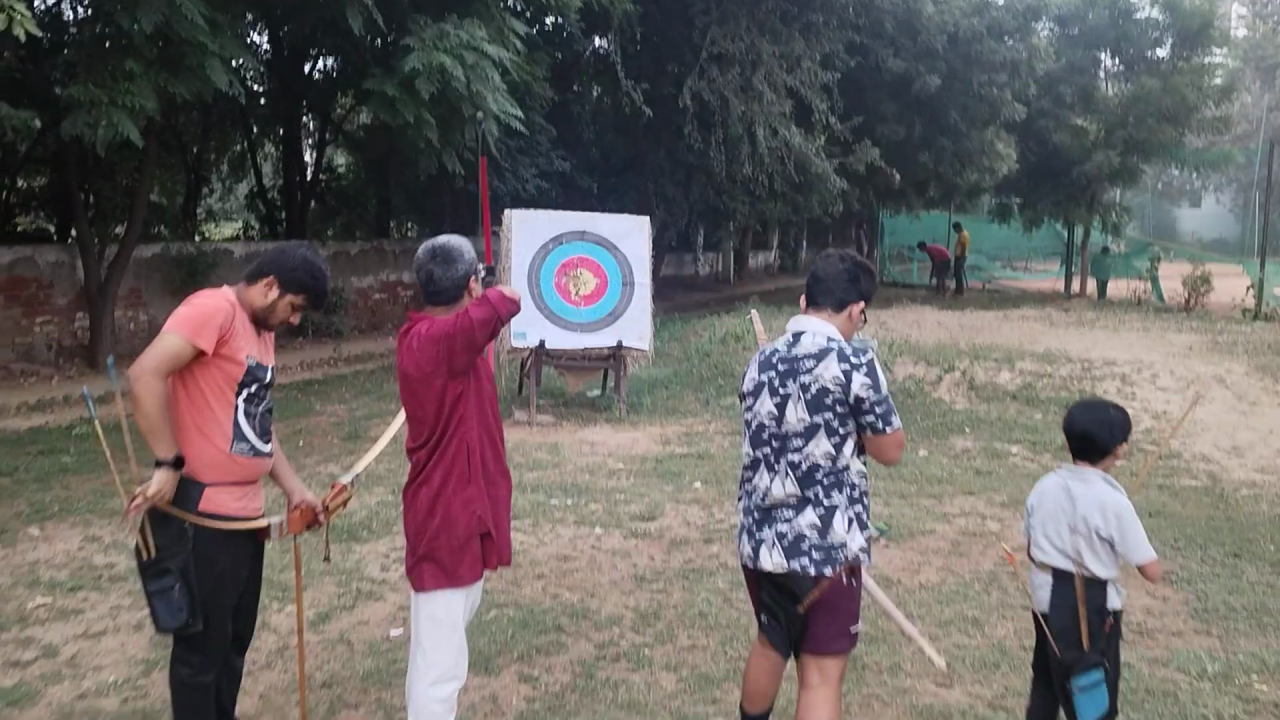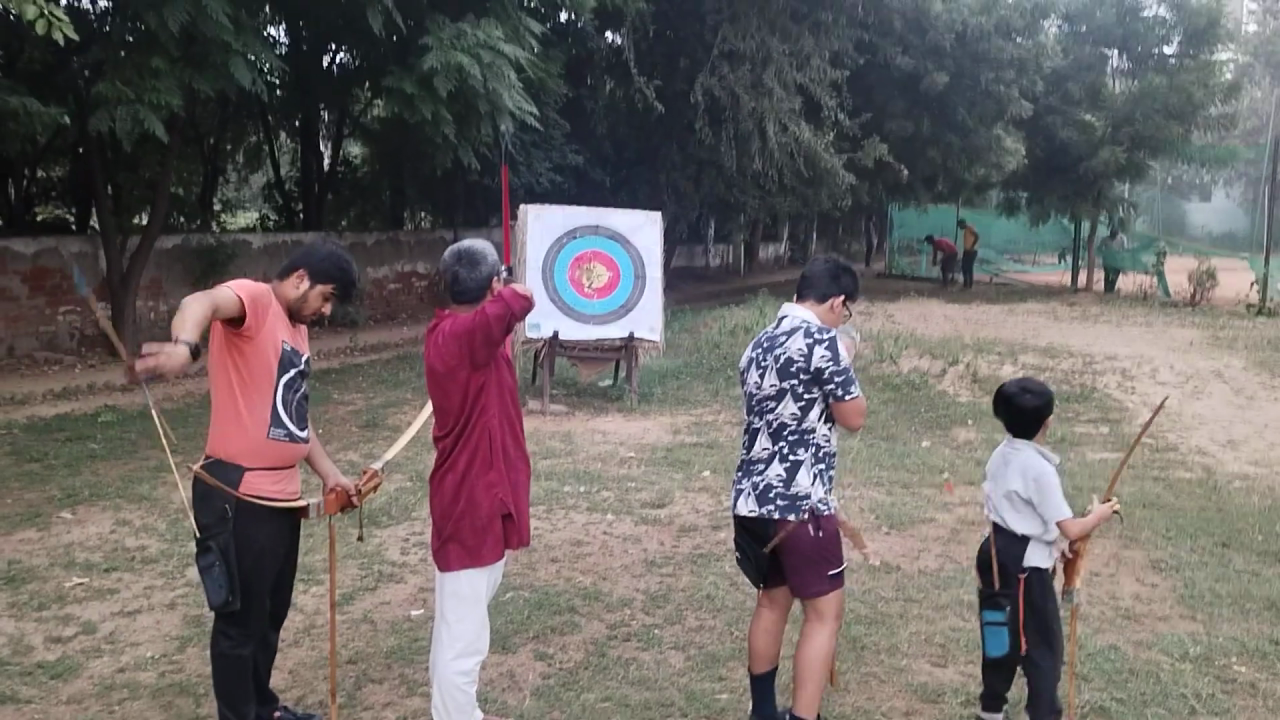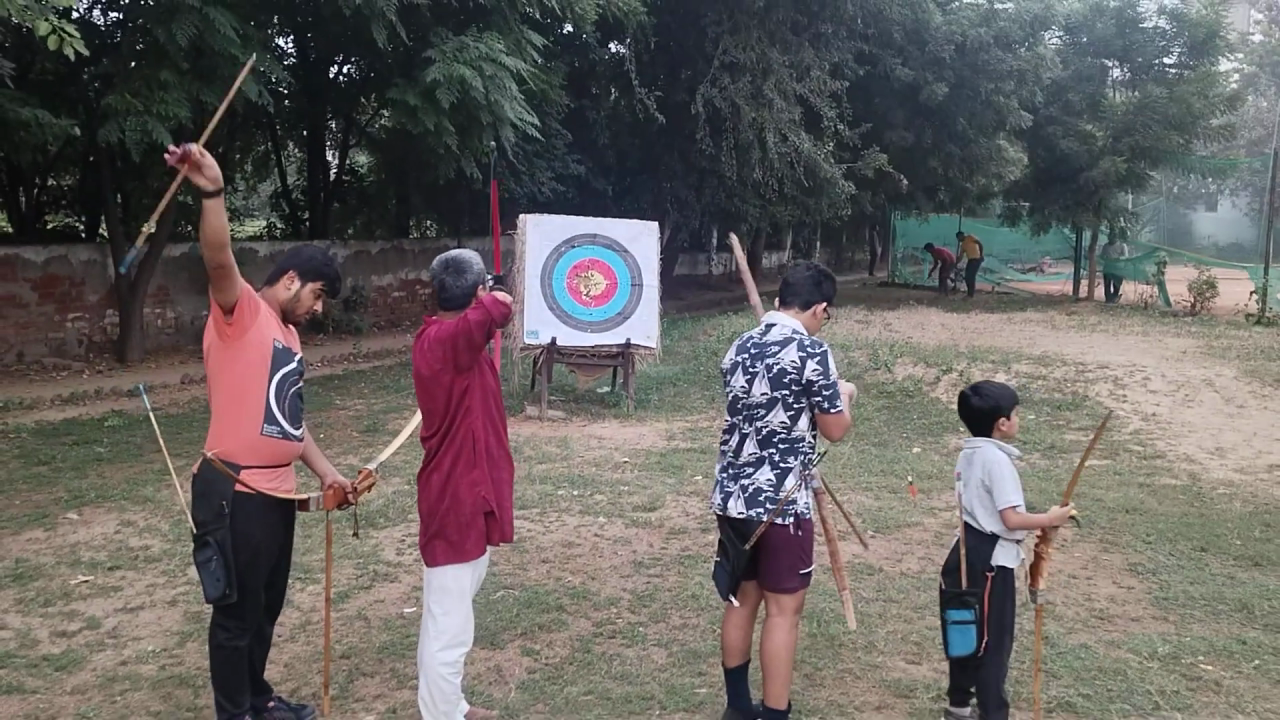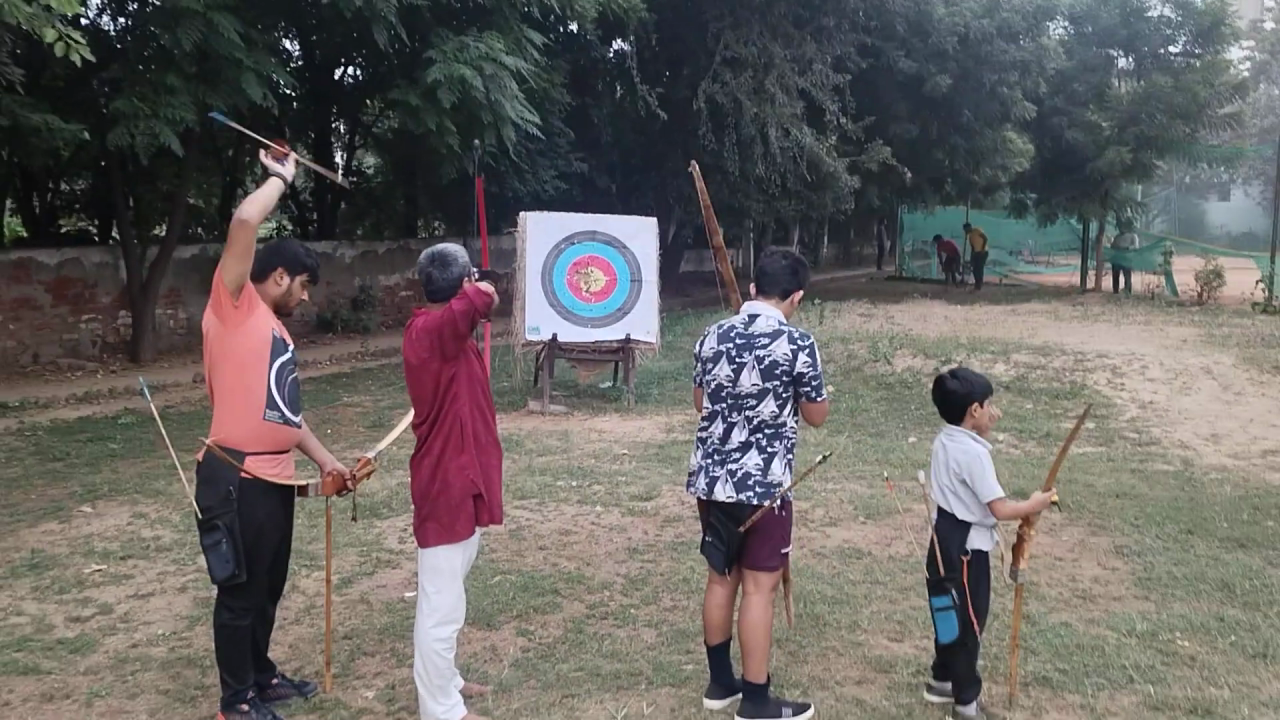
dt=0.5s
person 1, frame 1
left shoulder: (262, 330)
right shoulder: (212, 310)
right elbow: (145, 375)
left wrist: (294, 489)
right wrist: (168, 465)
left hip: (245, 513)
right hip: (202, 515)
left knee: (235, 639)
right knee: (202, 646)
person 1, frame 2
left shoulder: (297, 328)
right shoulder: (253, 300)
right elbow: (207, 302)
left wrist: (329, 473)
right wrist: (186, 345)
left hip: (281, 495)
right hip: (238, 495)
left knee: (271, 613)
right knee: (240, 618)
person 1, frame 3
left shoulder: (288, 335)
right shoulder: (241, 311)
right elbow: (218, 260)
left wrist: (325, 471)
right wrist: (211, 192)
left hip: (276, 493)
right hip: (236, 494)
left knee: (267, 605)
right knee: (238, 610)
person 1, frame 4
left shoulder: (275, 329)
right shoulder: (232, 304)
right elbow: (243, 225)
left wrist: (326, 459)
right wrist: (280, 177)
left hip: (275, 478)
right hip: (238, 480)
left knee: (268, 587)
right knee: (240, 591)
person 2, frame 1
left shoulder: (423, 335)
right shoulder: (441, 339)
right elbow: (505, 301)
right wrist: (492, 298)
left hip: (448, 508)
right hip: (449, 515)
left knee: (442, 642)
right knee: (440, 657)
person 2, frame 2
left shoulder: (447, 331)
right shoulder: (465, 333)
right elbow: (519, 299)
right wrist: (510, 295)
left hip: (470, 494)
right hip: (474, 501)
left knee: (460, 623)
right knee: (463, 633)
person 2, frame 3
left shoulder: (437, 336)
right shoulder: (449, 339)
right elbow: (499, 307)
right wrist: (493, 302)
left hip: (457, 494)
right hip: (459, 499)
left knee: (446, 616)
right knee: (449, 625)
person 2, frame 4
left shoulder: (432, 328)
right shoulder: (435, 329)
right elbow: (481, 298)
right wrist: (481, 293)
left hip: (453, 478)
right hip: (449, 483)
left knee: (442, 596)
right knee: (441, 603)
person 3, frame 1
left shoulder: (761, 362)
right shoulder: (853, 362)
right elbow: (890, 450)
left hip: (760, 539)
right hip: (824, 546)
left knee: (771, 644)
right knee: (821, 675)
person 3, frame 2
left shoulder: (760, 343)
right shoulder: (820, 339)
right elbow: (853, 417)
right wrist: (844, 367)
left hip: (753, 496)
right hip: (798, 500)
left knee: (772, 601)
right knee: (823, 614)
person 3, frame 3
left shoulder: (740, 347)
right shoulder: (810, 352)
right elbow: (835, 430)
right wrist: (842, 396)
left hip: (732, 495)
right hip: (780, 502)
left knee: (742, 599)
right knee: (783, 610)
person 3, frame 4
left shoulder: (713, 335)
right shoulder: (797, 344)
right elbow: (816, 415)
left hip: (710, 478)
right hip: (761, 485)
left knee: (721, 578)
right knee: (759, 588)
person 4, frame 1
left shoulder: (1044, 487)
right shoulder: (1113, 503)
left elbow: (1031, 549)
right elbow: (1152, 572)
right wrist: (1116, 550)
left hip: (1048, 598)
right hip: (1093, 608)
left knee: (1046, 686)
person 4, frame 2
left shoulder: (1000, 454)
right shoulder: (1039, 469)
right elbow: (1070, 530)
right wrist: (1099, 515)
left hip: (995, 554)
right hip: (1025, 564)
left knee: (1000, 635)
right knee: (1043, 647)
person 4, frame 3
left shoulder: (967, 455)
right shoulder: (998, 460)
right elbow: (1012, 519)
right wrist: (1050, 519)
left hip: (967, 552)
right hip: (991, 560)
right knee: (994, 643)
person 4, frame 4
left shoulder: (945, 440)
right shoulder: (974, 453)
right elbow: (1000, 509)
left wrist: (985, 428)
right wrist: (1033, 505)
left hip: (946, 537)
right hip: (966, 545)
left knee: (951, 615)
right knee: (968, 624)
left ankle: (941, 681)
